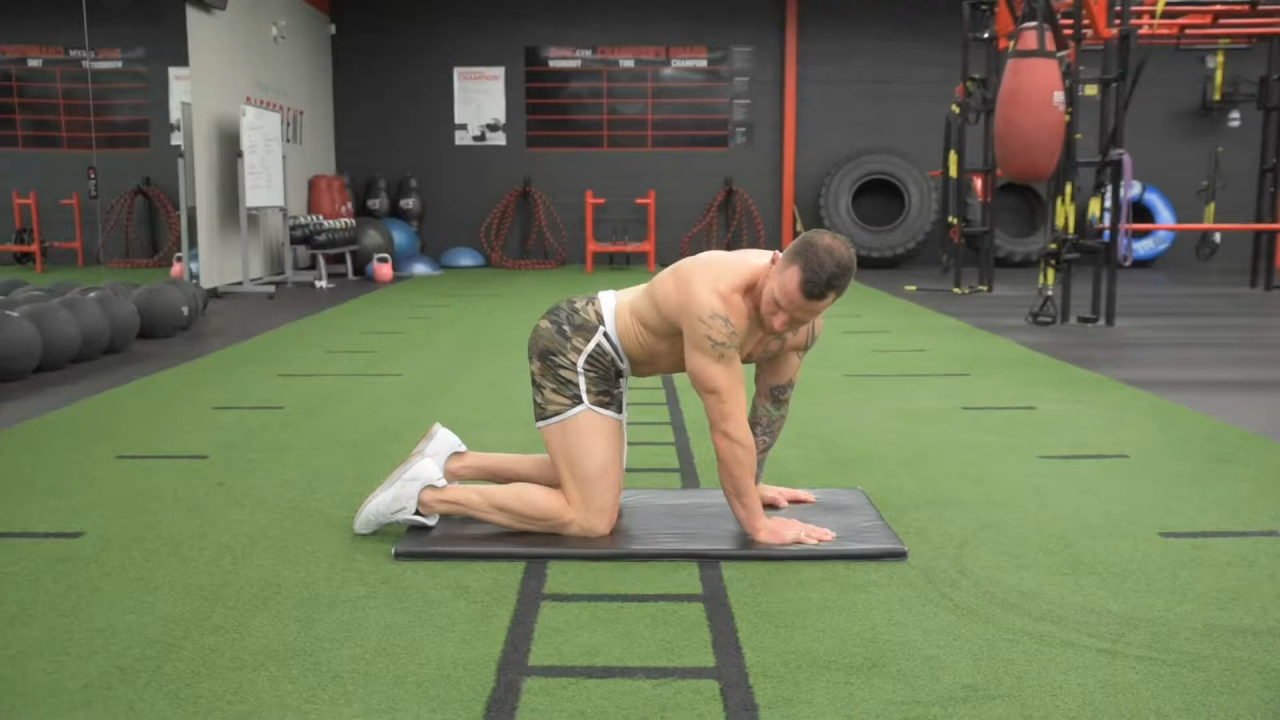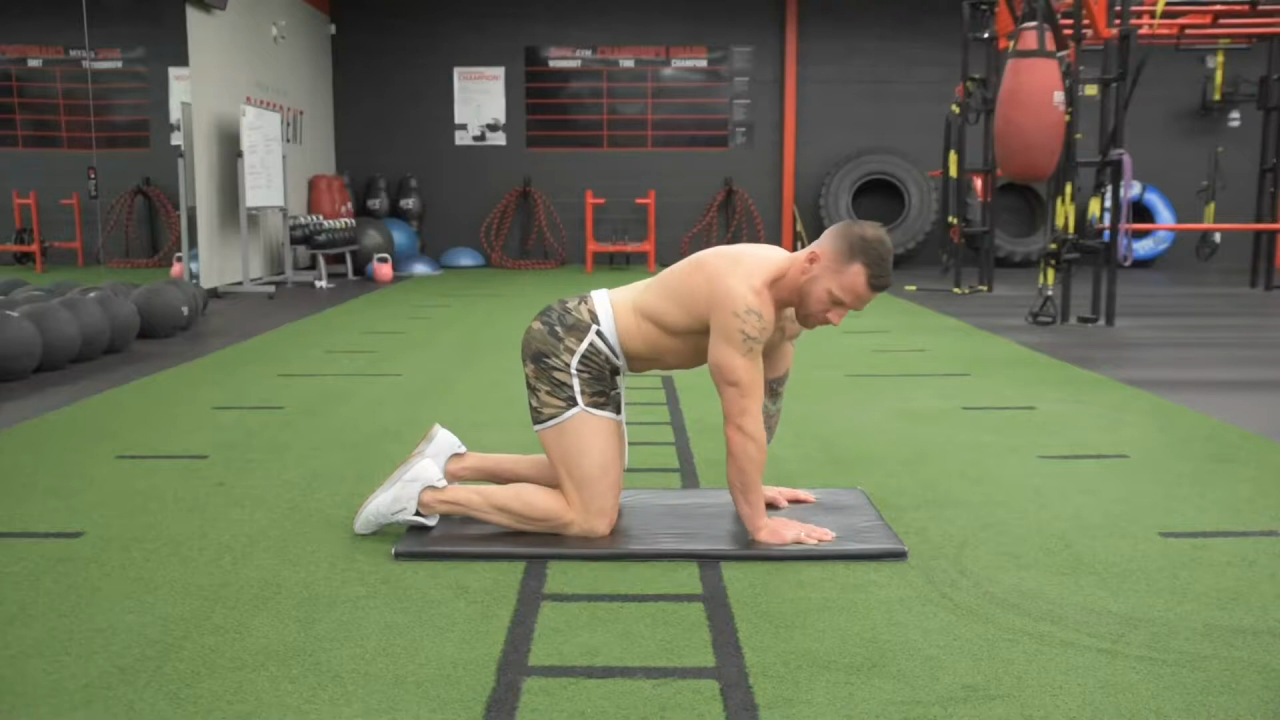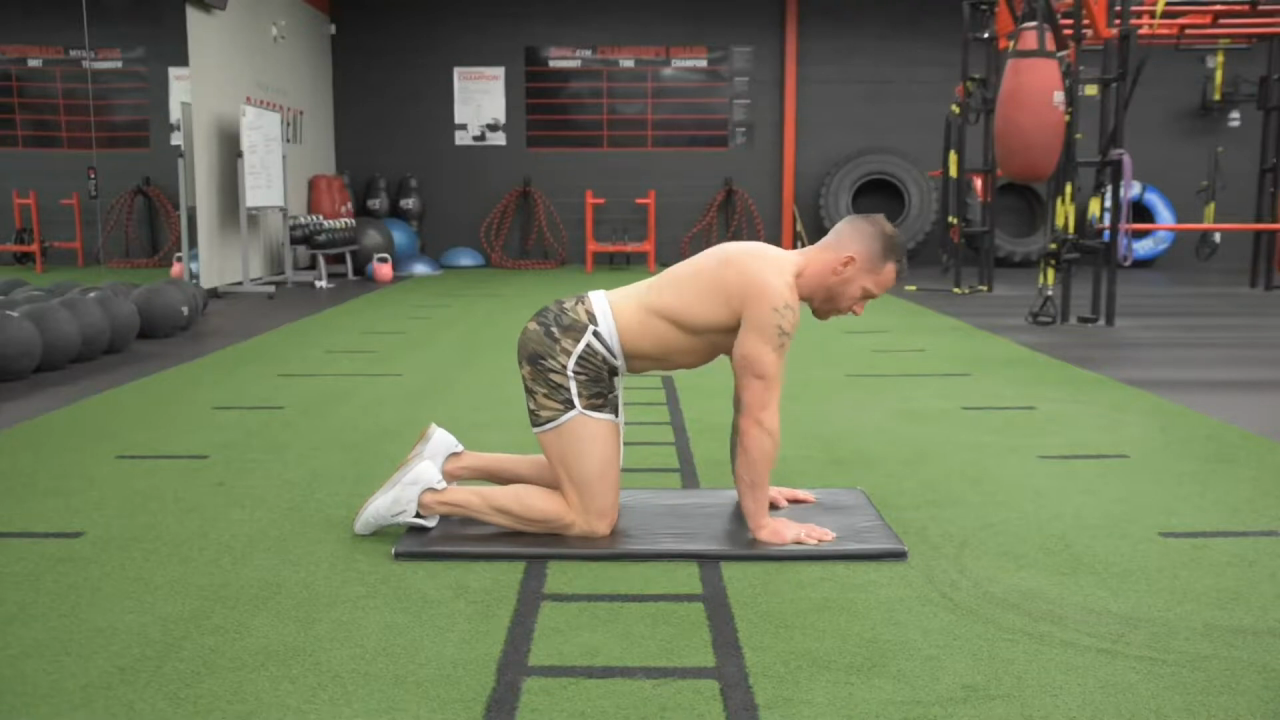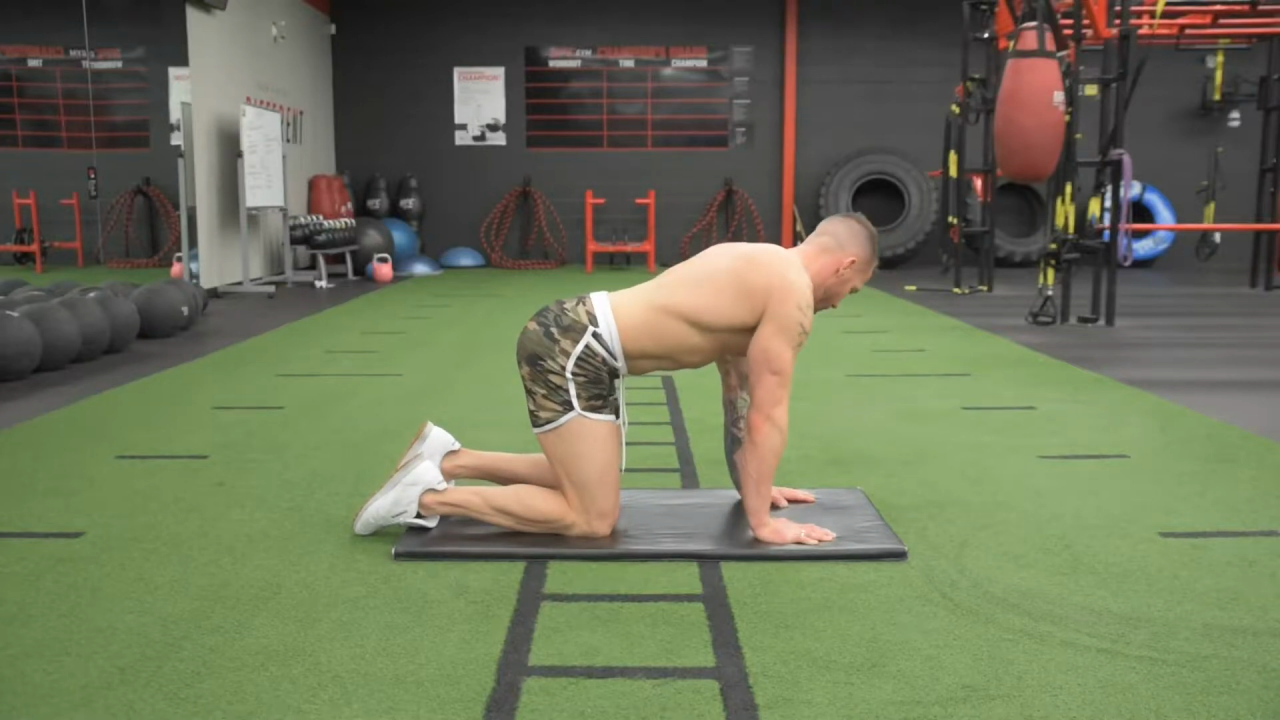
dt=0.3s
person 1, frame 1
left shoulder: (801, 317)
right shoulder: (717, 301)
left elbow: (771, 405)
right elbow: (729, 428)
left wrist: (751, 484)
right wrist: (757, 522)
left hip: (598, 354)
right hip: (573, 347)
left knee: (589, 481)
right knee: (592, 517)
left ankle: (453, 461)
right ankle: (425, 494)
person 1, frame 2
left shoulder: (807, 294)
right shoulder: (746, 297)
left elbow: (769, 398)
right elbow: (742, 422)
left wrist: (751, 484)
right wrist: (759, 522)
left hip: (591, 350)
right hip: (567, 345)
left knee: (592, 479)
right knee: (591, 518)
left ankle: (453, 461)
right ankle: (428, 494)
person 1, frame 3
left shoulder: (768, 275)
right shoulder: (776, 294)
left elbow: (748, 397)
right elbow: (759, 418)
left wrist: (754, 486)
right wrist: (759, 520)
left hip: (576, 343)
right hip: (567, 349)
left knee: (585, 481)
right knee: (593, 518)
left ankle: (449, 462)
right ankle: (426, 495)
person 1, frame 4
left shoulder: (759, 271)
right shoulder: (792, 291)
left elbow: (739, 392)
right elbow: (768, 416)
left wrist: (752, 486)
right wrist: (762, 519)
left hip: (572, 339)
right hip: (570, 353)
left knee: (584, 479)
right knee: (593, 520)
left ankle: (448, 459)
right ankle: (427, 496)
